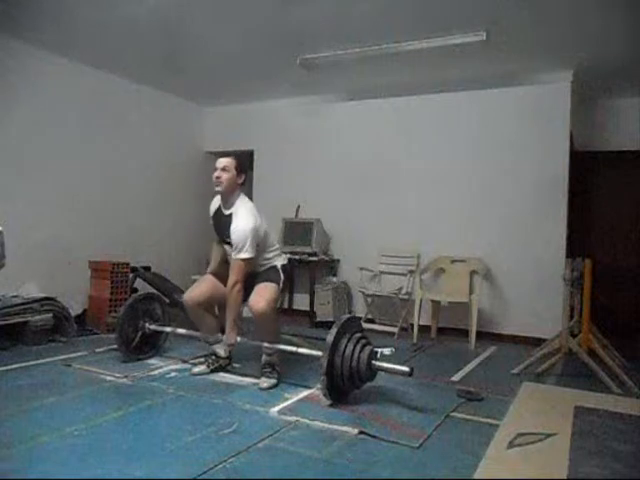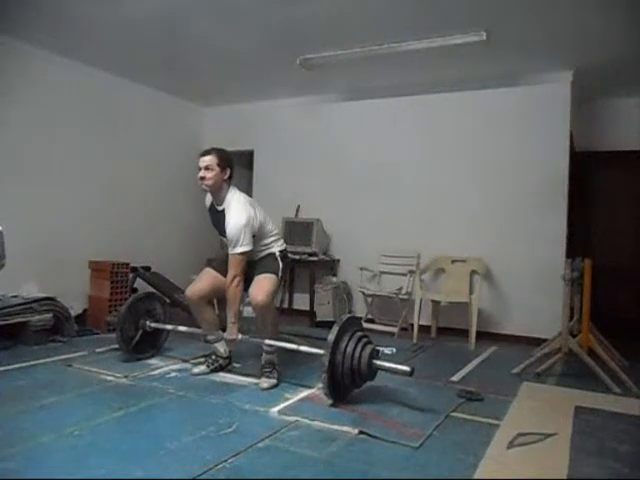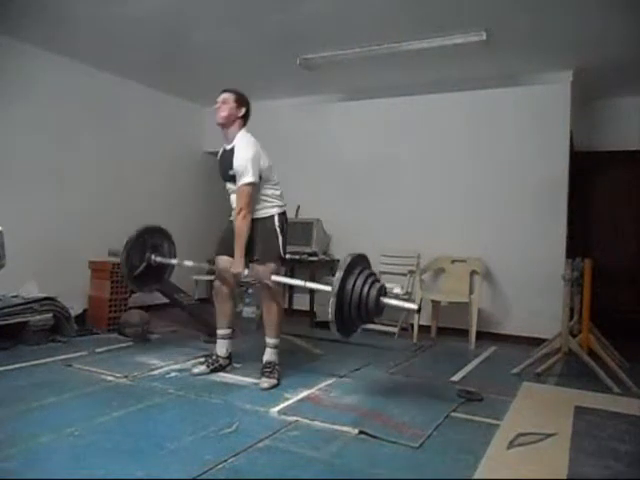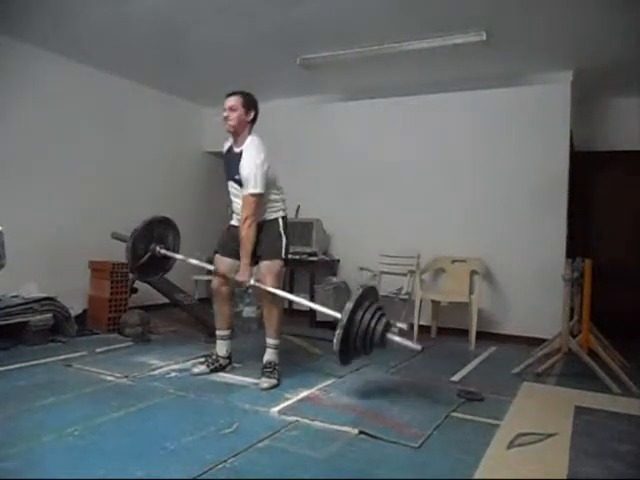
dt=1s
person 1, frame 1
left shoulder: (245, 220)
right shoulder: (216, 204)
left elbow: (236, 282)
left wrist: (231, 328)
right wrist: (209, 277)
left hip: (269, 268)
right hip: (238, 266)
left knee: (260, 307)
right knee: (192, 299)
left ankle: (270, 361)
right ankle: (221, 353)
person 1, frame 2
left shoulder: (238, 214)
right shoulder: (211, 199)
left elbow: (235, 277)
left wrist: (232, 324)
right wrist: (217, 262)
left hip: (268, 254)
right hip: (237, 254)
left knee: (259, 299)
right knee: (194, 294)
left ankle: (269, 361)
right ankle: (222, 353)
person 1, frame 3
left shoulder: (246, 149)
right shoulder: (224, 149)
left elbow: (245, 208)
left wrist: (240, 258)
right wrist: (233, 255)
left hip: (267, 219)
right hip: (241, 219)
left knee: (267, 288)
right knee: (221, 284)
left ankle: (270, 361)
right ankle: (222, 355)
person 1, frame 4
left shoulder: (253, 158)
right shoulder: (230, 145)
left elbow: (249, 221)
left wrist: (245, 267)
left hip: (269, 222)
right hip: (239, 220)
left knee: (268, 287)
right knee: (219, 285)
left ankle: (271, 361)
right ankle: (222, 355)
